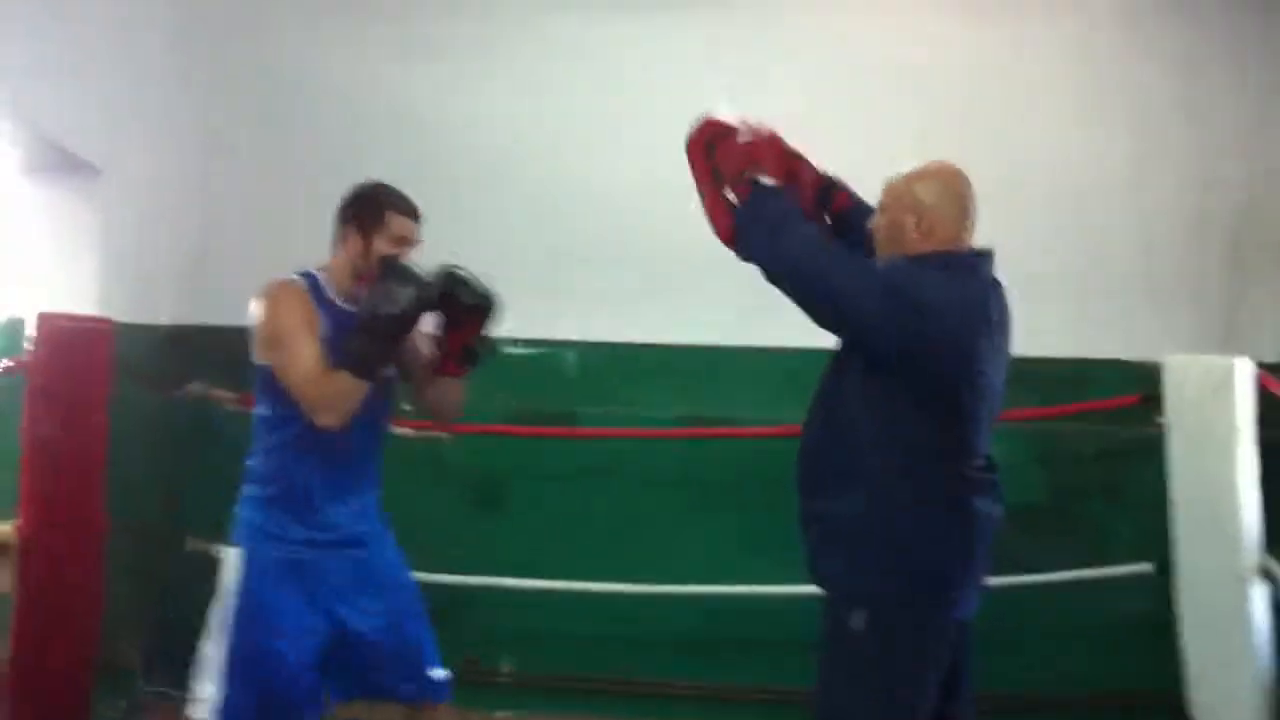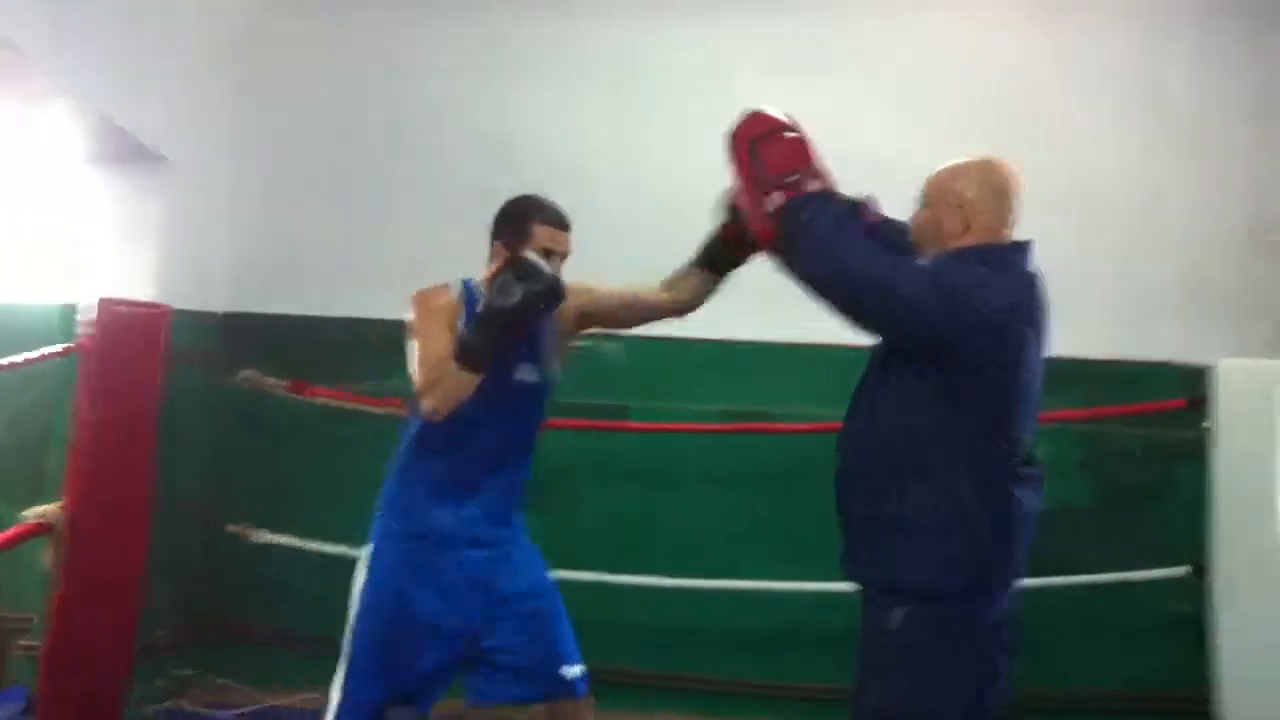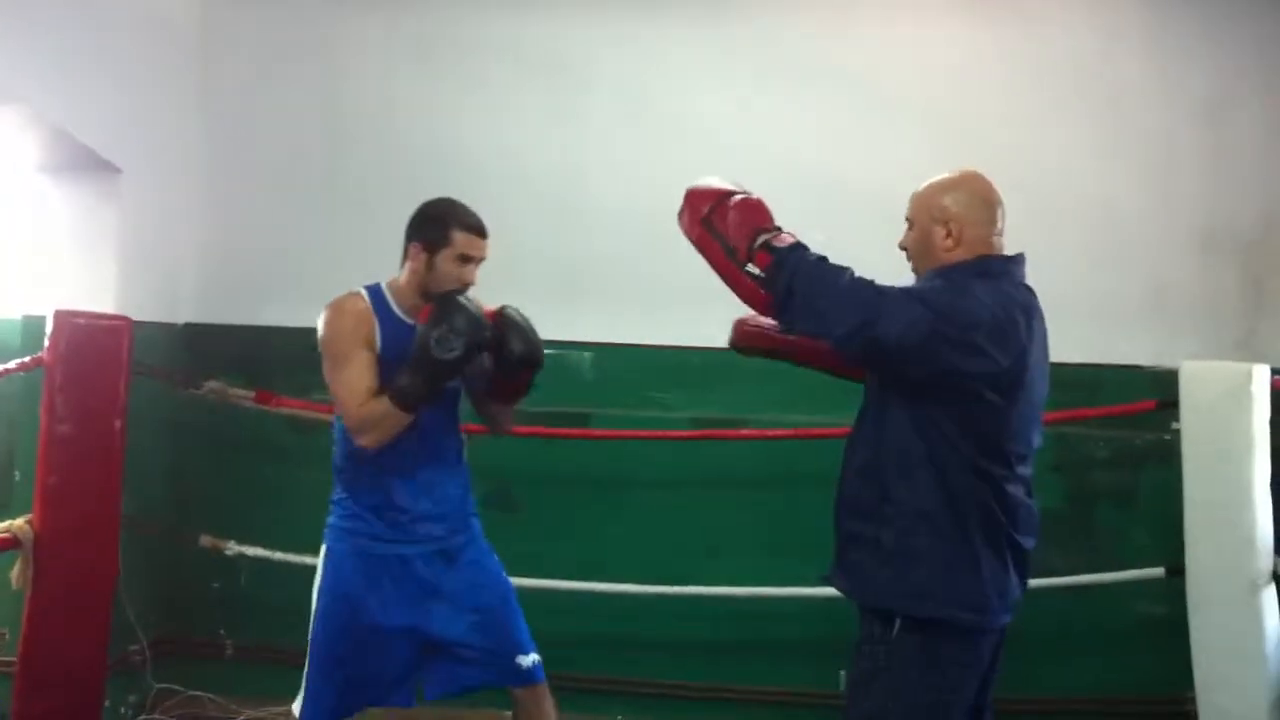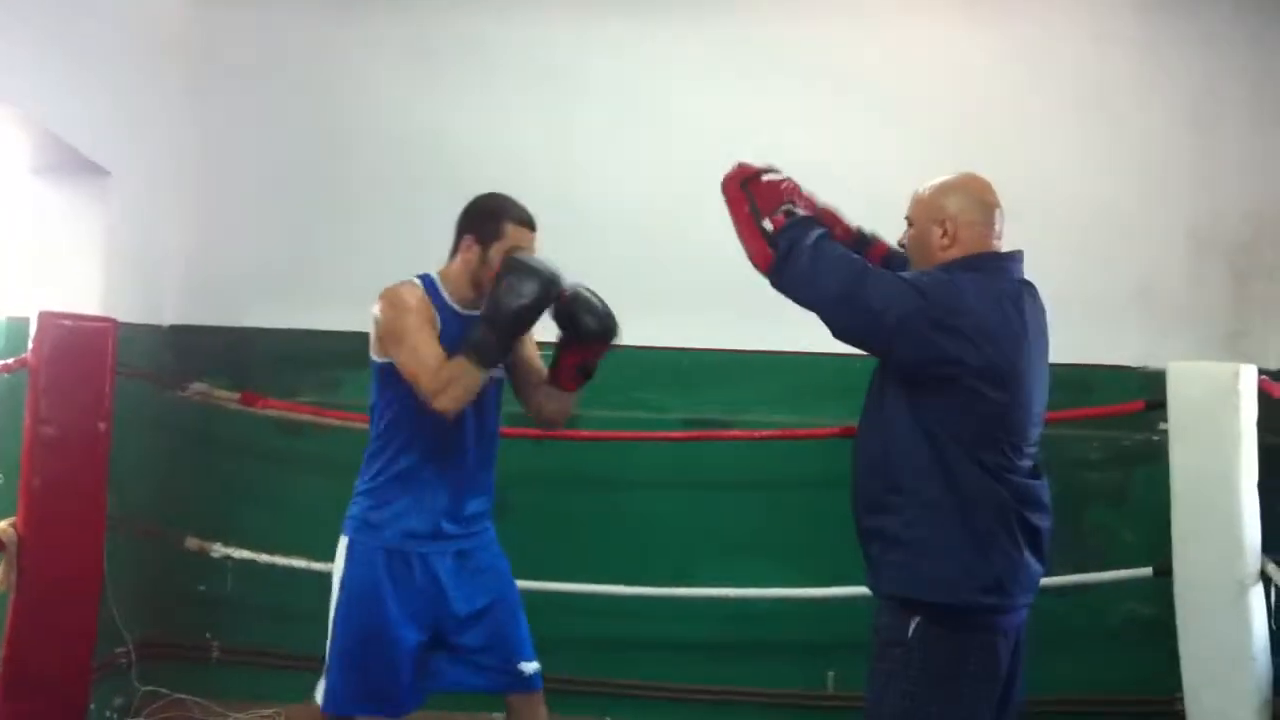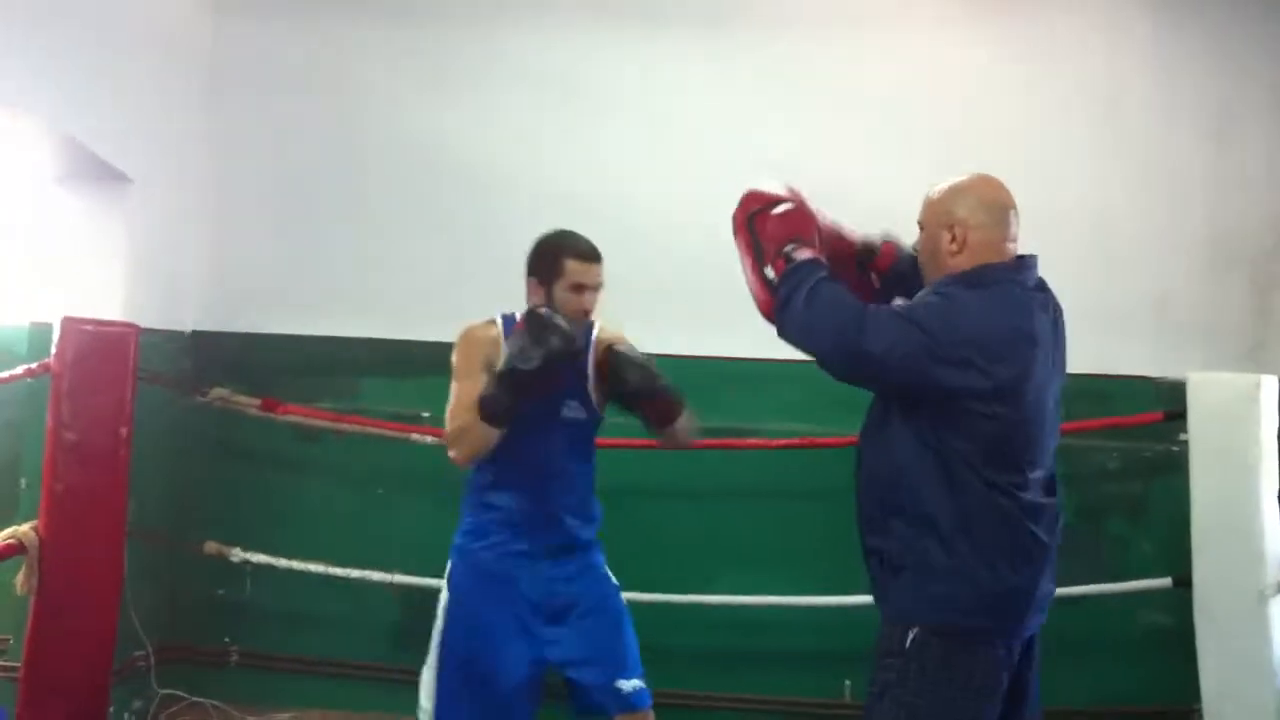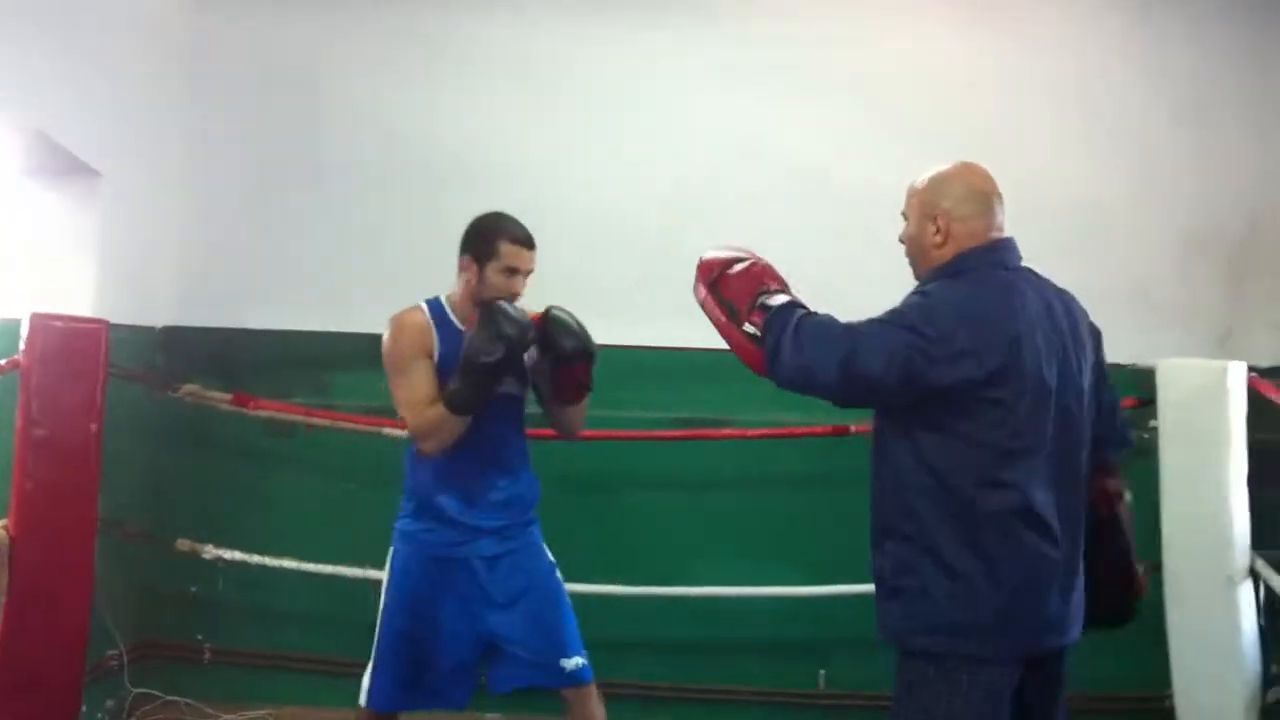
dt=0.5s
person 1, frame 1
left shoulder: (919, 303)
right shoulder: (965, 293)
left elbow: (808, 265)
right elbow: (863, 251)
left wrist: (749, 183)
right wrist: (810, 185)
left hip: (894, 564)
right hip: (935, 553)
person 1, frame 2
left shoulder: (965, 296)
right shoulder: (1000, 285)
left elbow: (855, 272)
right elbow: (889, 253)
left wrist: (794, 189)
right wrist: (823, 200)
left hip: (933, 562)
right hip: (966, 552)
person 1, frame 3
left shoulder: (964, 313)
right shoulder: (1003, 305)
left elbow: (857, 315)
right elbow: (890, 341)
left wrist: (763, 244)
right wrist: (800, 342)
left hip: (930, 582)
right hip: (971, 573)
person 1, frame 4
left shoulder: (956, 306)
right shoulder: (1007, 298)
left elbow: (845, 291)
right elbow: (890, 285)
left wrist: (784, 220)
right wrist: (843, 234)
left hip: (944, 575)
right hip: (991, 569)
person 1, frame 5
left shoulder: (965, 322)
right shoulder: (1029, 305)
left elbow: (847, 336)
left wrist: (792, 255)
right wrist: (862, 258)
left hip: (948, 590)
right hip: (1010, 582)
person 1, frame 6
left shoulder: (953, 313)
right shoulder: (1062, 310)
left elbow: (845, 362)
right elbow: (1105, 442)
left wrist: (765, 306)
left hip: (964, 601)
right hip: (1044, 590)
person 2, frame 1
left shoulder: (388, 315)
right shoulder: (286, 304)
left elbow: (442, 407)
right elbow: (326, 409)
left wrist: (460, 333)
right wrist: (382, 330)
left hip: (360, 539)
right hip: (278, 542)
person 2, frame 2
left shoulder: (562, 308)
right shoulder: (440, 305)
left elbow: (670, 299)
right elbow: (434, 400)
left wrist: (725, 249)
right wrist: (495, 325)
left hip: (495, 541)
right hip: (414, 535)
person 2, frame 3
left shoulder: (467, 320)
right shoulder: (350, 316)
left elbow: (497, 420)
right elbow: (367, 429)
left wrist: (512, 372)
right wrist: (429, 368)
left hip: (452, 535)
right hip: (367, 540)
left knee: (527, 677)
person 2, frame 4
left shoulder: (506, 310)
right shoulder: (403, 304)
left elbow: (550, 412)
right elbow: (443, 395)
left wrist: (579, 353)
right wrist: (498, 329)
left hip: (466, 535)
right hip: (387, 536)
person 2, frame 5
left shoulder: (604, 348)
right shoulder: (481, 343)
left elbow: (679, 436)
right elbow: (461, 448)
left wrist: (655, 399)
right wrist: (513, 381)
left hip: (572, 558)
right hip: (487, 559)
person 2, frame 6
left shoulder: (528, 328)
right shoulder: (411, 328)
left elbow: (569, 426)
right elbow: (428, 436)
left wrist: (573, 372)
right wrist: (477, 373)
left hip: (513, 538)
right hip: (431, 539)
left knee: (577, 679)
